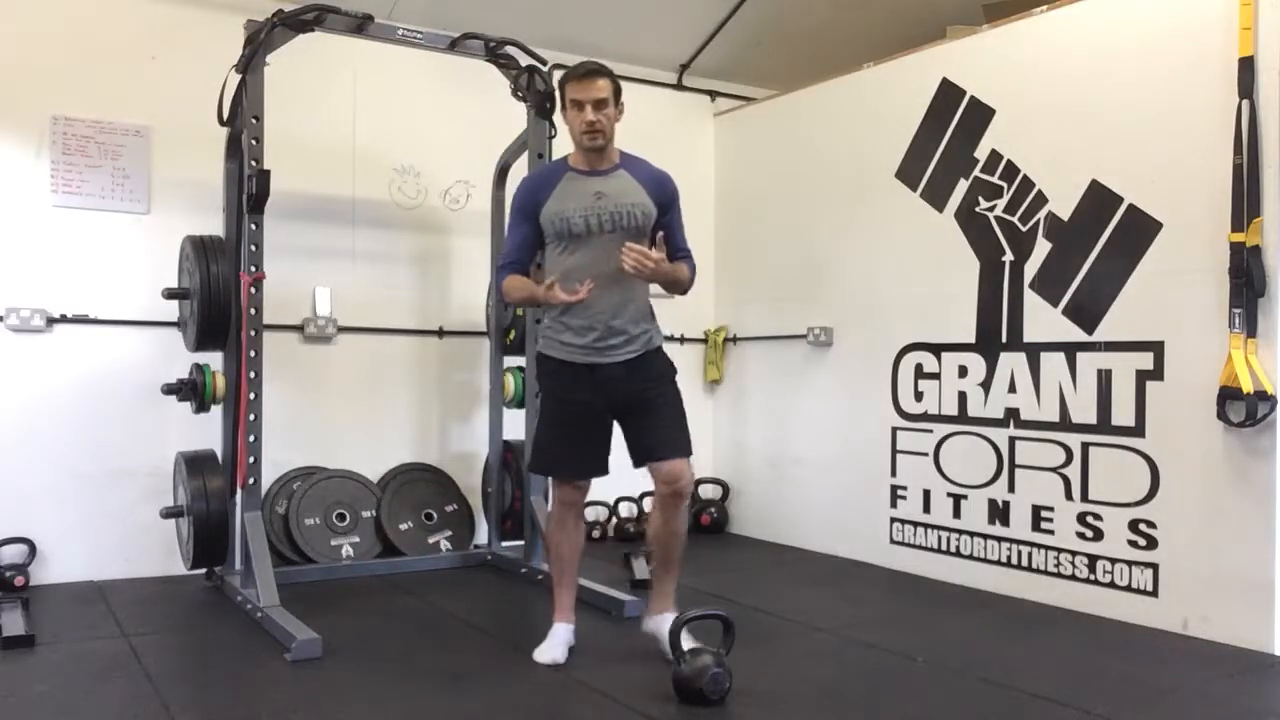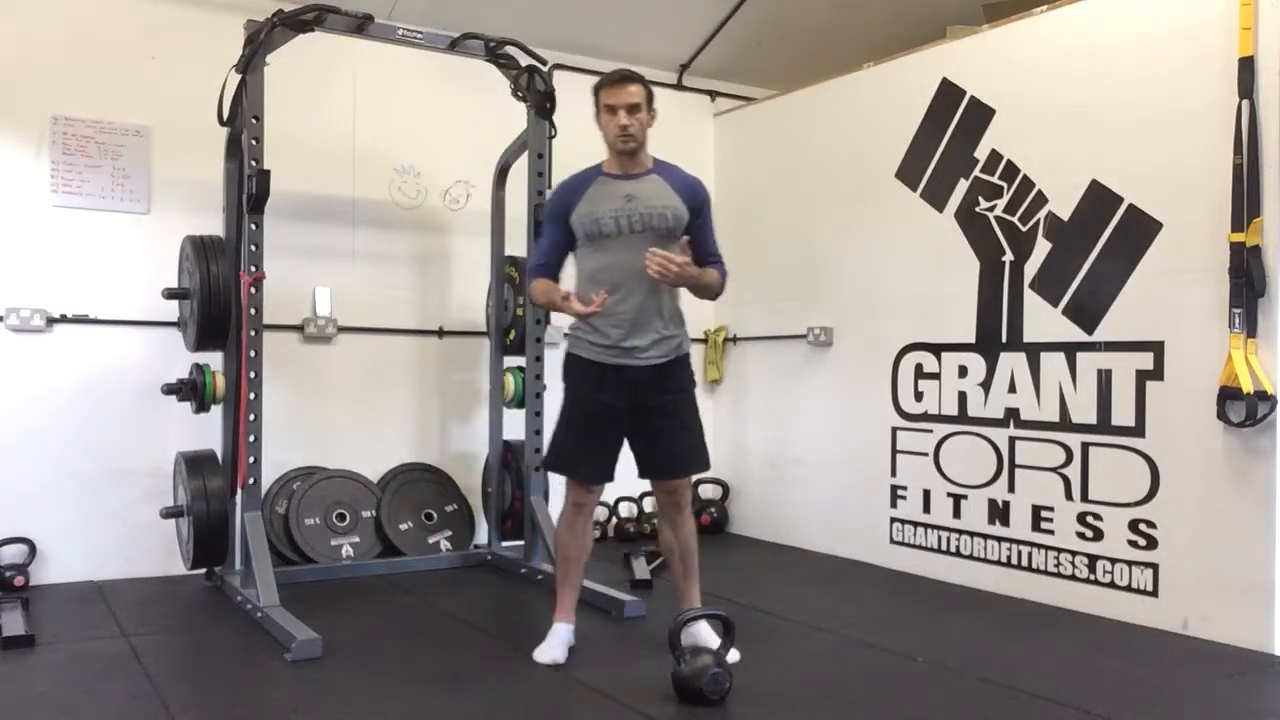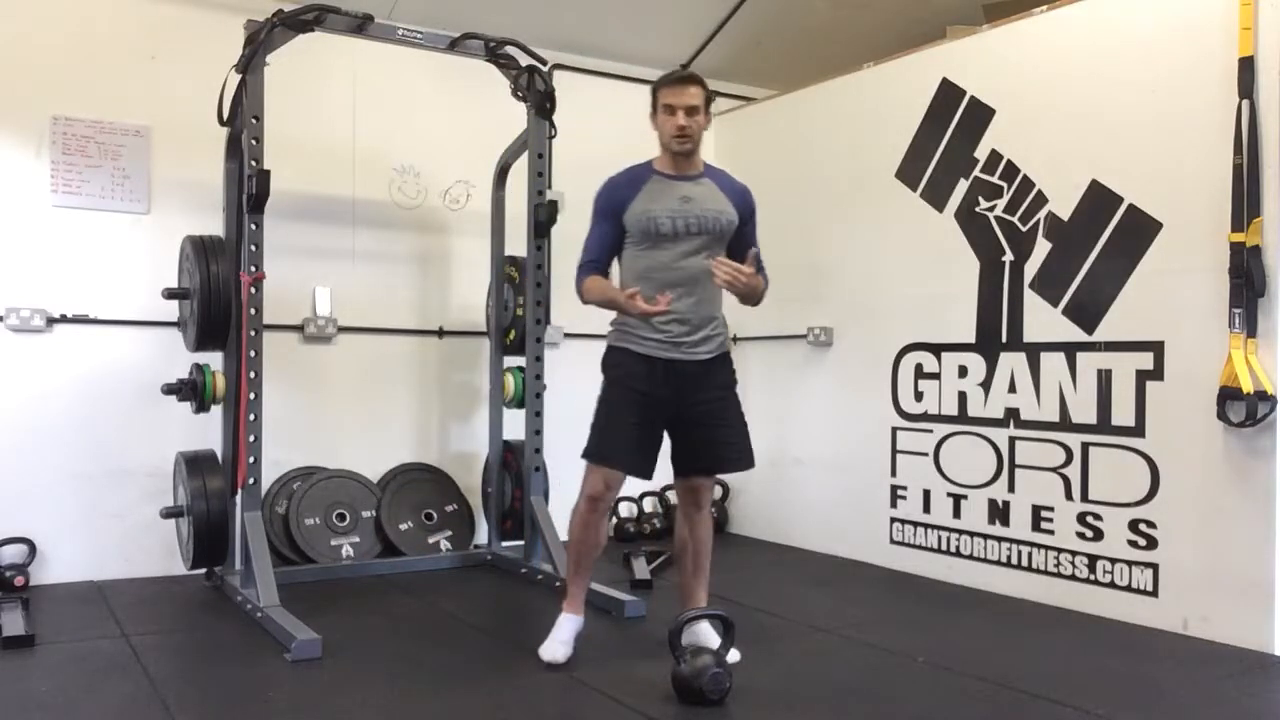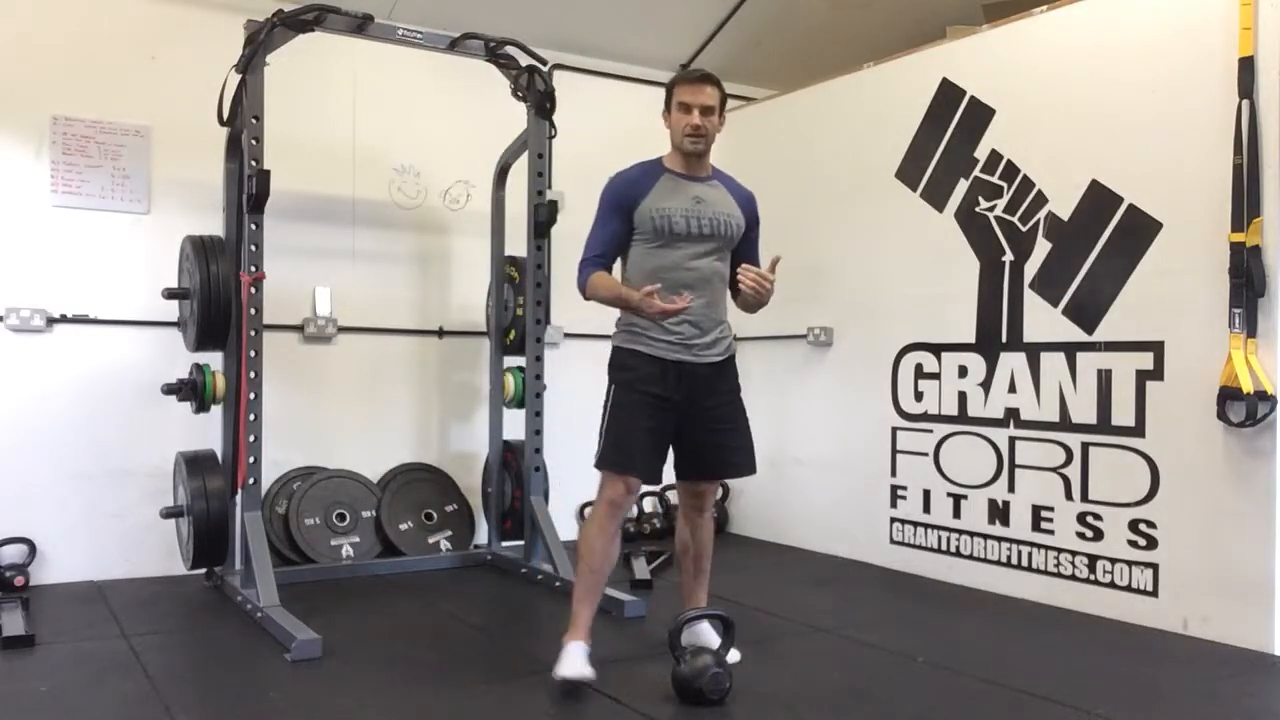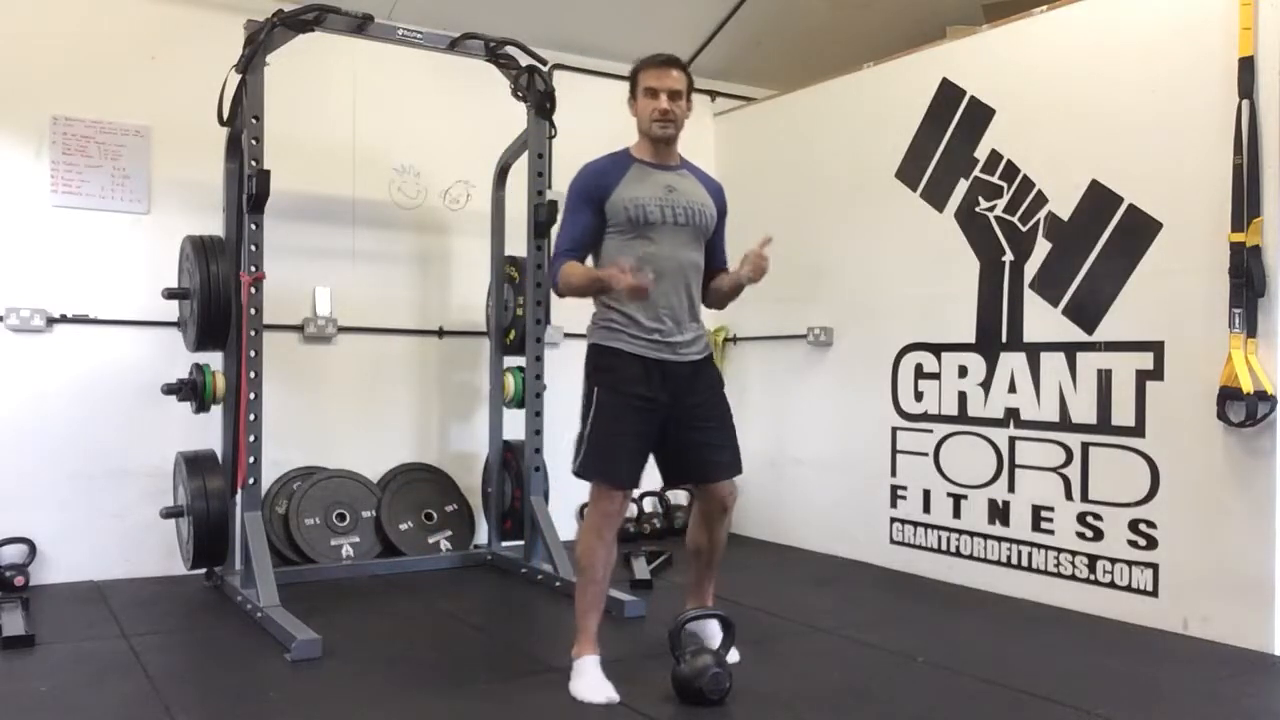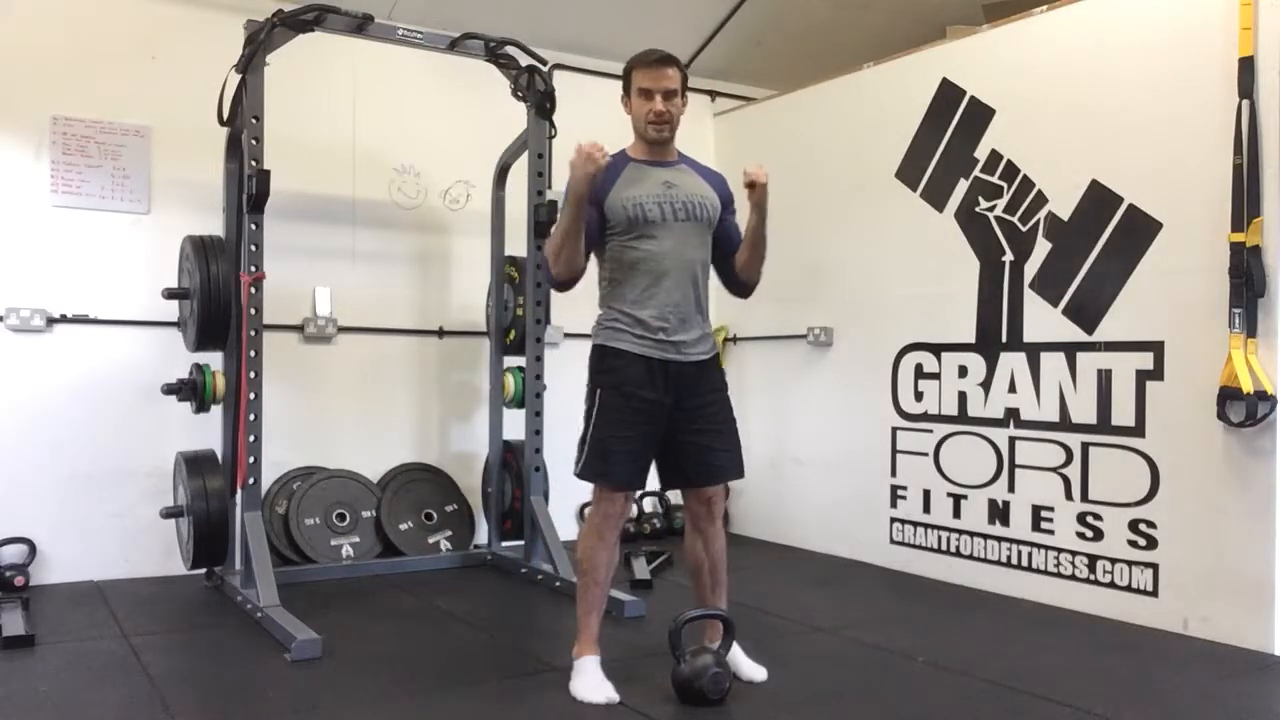
dt=0.3s
person 1, frame 1
left shoulder: (655, 184)
right shoulder: (537, 189)
left elbow: (686, 274)
right elbow: (507, 278)
left wrist: (663, 270)
right wrist: (543, 294)
left hip: (640, 358)
right hip: (568, 364)
left knee: (677, 481)
right knee: (568, 495)
left ankle: (662, 610)
right ankle: (563, 621)
person 1, frame 2
left shoulder: (686, 190)
right shoulder: (571, 195)
left elbow: (715, 283)
right elbow: (539, 277)
left wrist: (687, 273)
right wrist: (561, 299)
left hip: (664, 365)
right hip: (594, 365)
left knee: (675, 495)
right knee: (580, 496)
left ankle: (694, 620)
right ankle: (563, 623)
person 1, frame 3
left shoulder: (734, 196)
right shoulder: (621, 191)
left elbow: (757, 290)
right elbow: (587, 276)
left wrist: (747, 282)
right wrist: (621, 300)
left hip: (706, 364)
right hip: (636, 359)
left knee: (697, 495)
right knee: (599, 489)
left ankle: (697, 621)
right ankle: (572, 612)
person 1, frame 4
left shoulder: (739, 201)
right shoulder: (630, 187)
left elbow: (743, 291)
right elbow: (590, 275)
left wrist: (760, 291)
right wrist: (634, 300)
left hip: (713, 366)
right hip: (644, 362)
left knee: (700, 497)
right knee: (616, 494)
left ankle: (696, 622)
right ankle: (576, 640)
person 1, frame 5
left shoulder: (709, 191)
right shoulder: (600, 178)
right elbow: (561, 272)
left wrist: (740, 278)
right wrist: (604, 279)
left hip: (692, 362)
right hip: (622, 359)
left knee: (719, 495)
right knee: (608, 503)
left ankle: (699, 614)
right ankle: (585, 653)
person 1, frame 6
left shoulder: (711, 184)
right shoulder: (604, 177)
left elbow: (741, 283)
right elbow: (560, 276)
left wrist: (758, 213)
right wrist: (578, 193)
left hip: (699, 364)
right hip: (626, 361)
left knee: (708, 505)
right knee: (611, 505)
left ankle: (715, 641)
right ankle: (586, 654)
